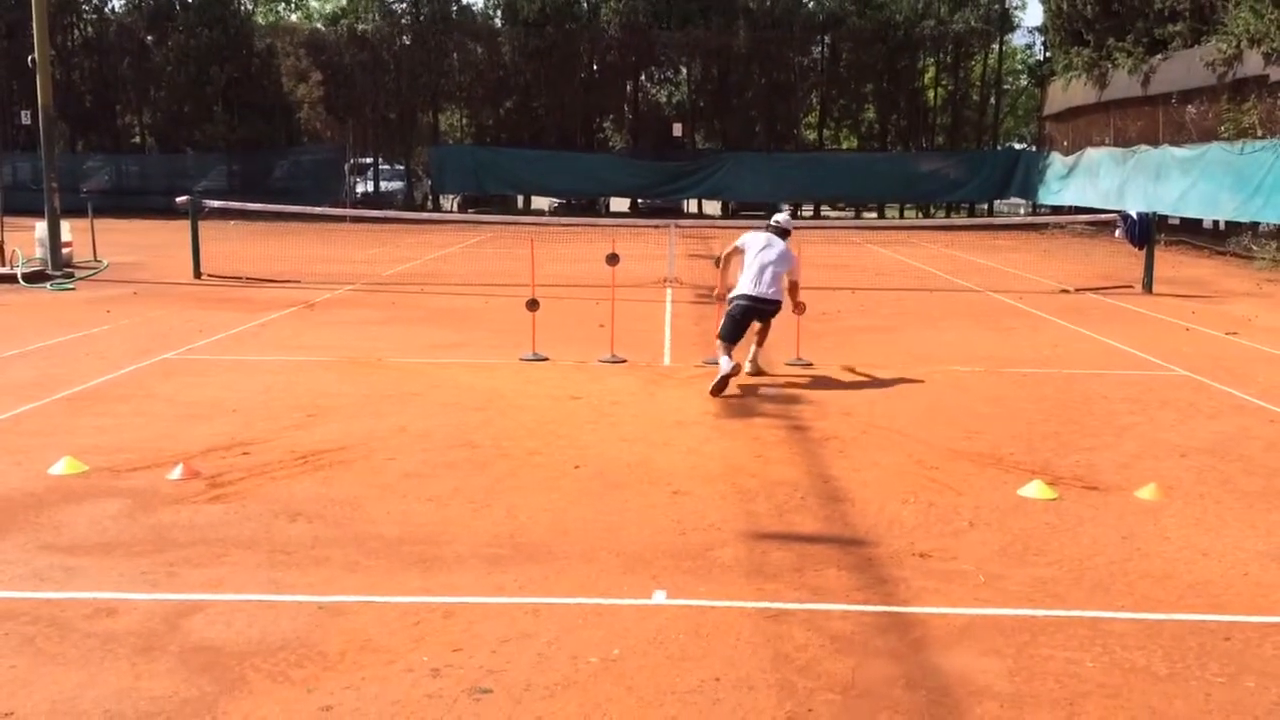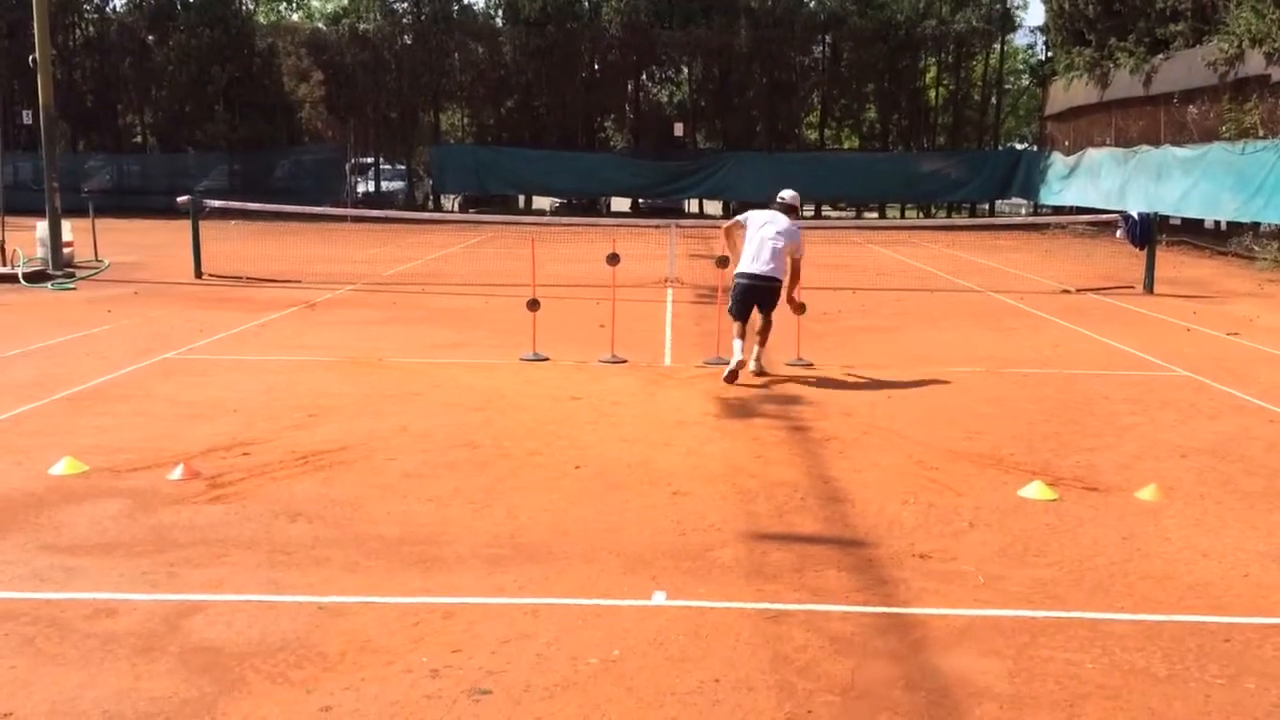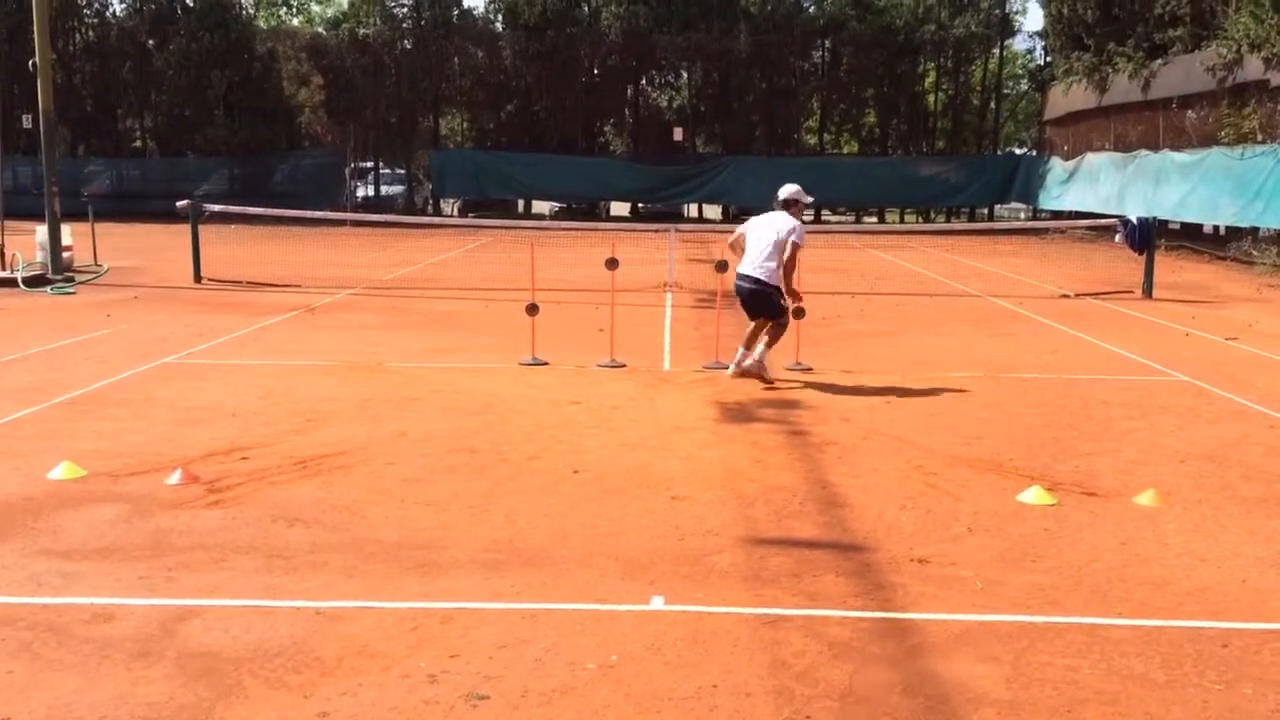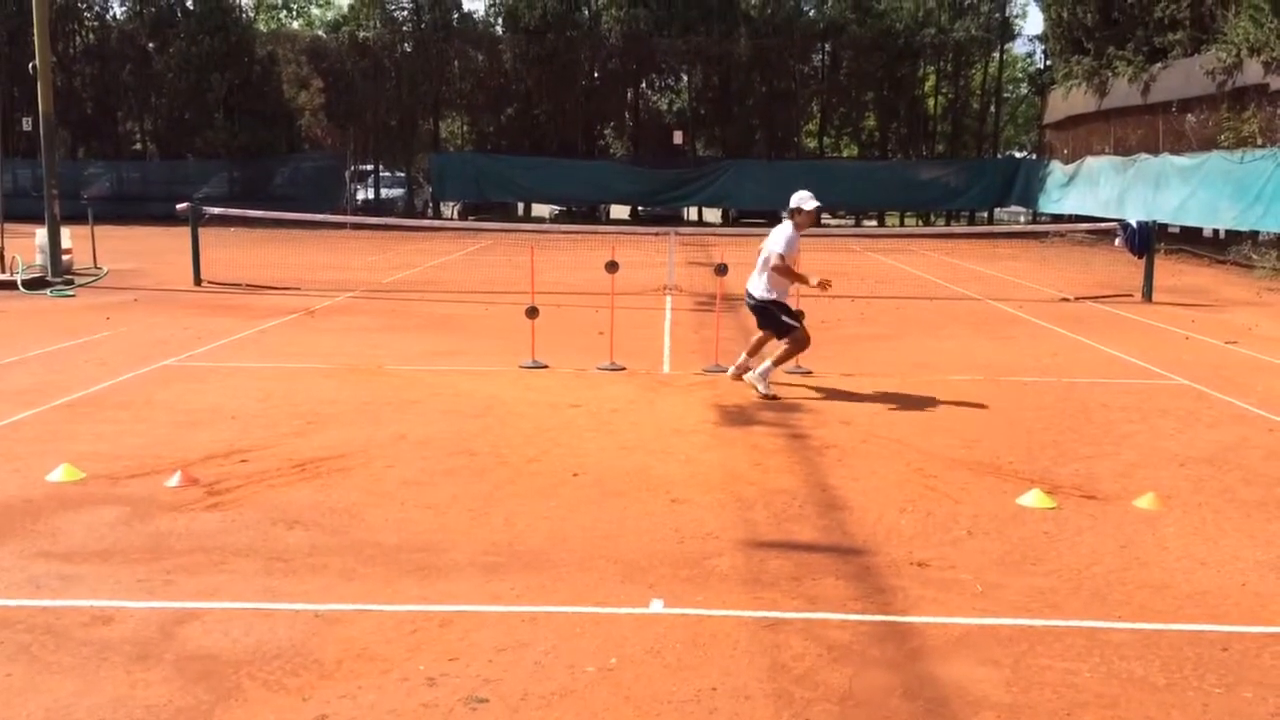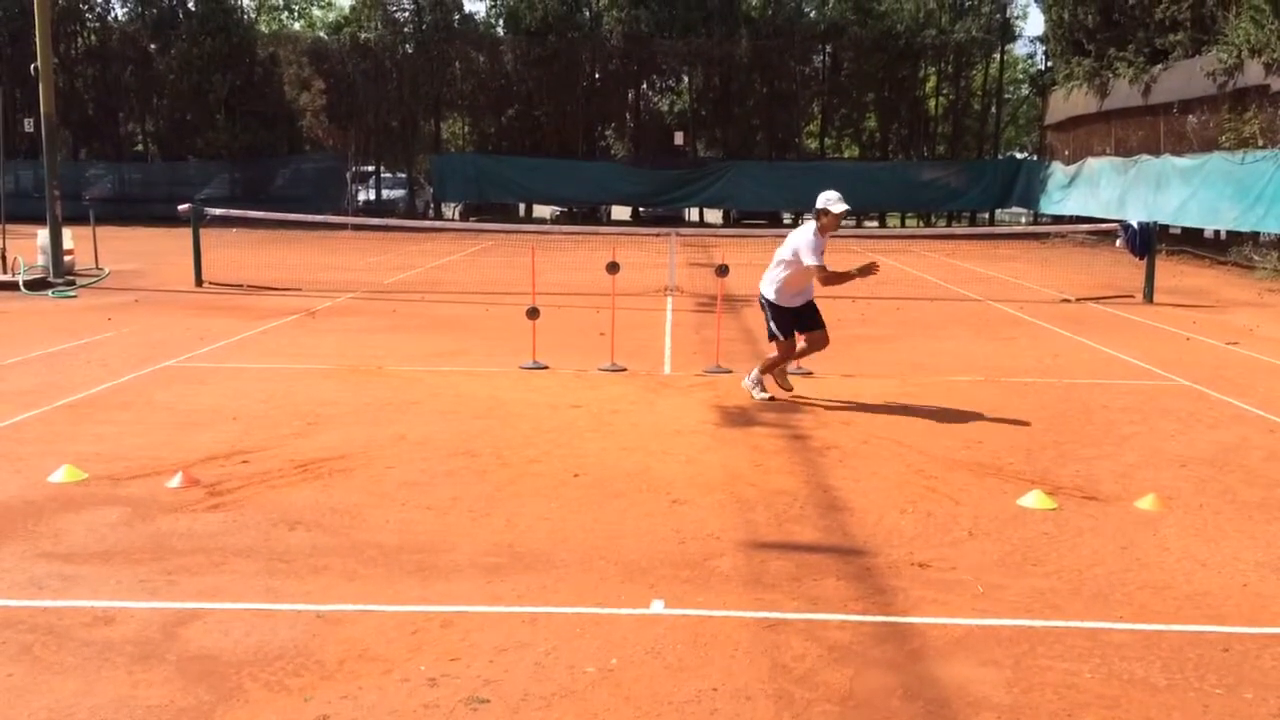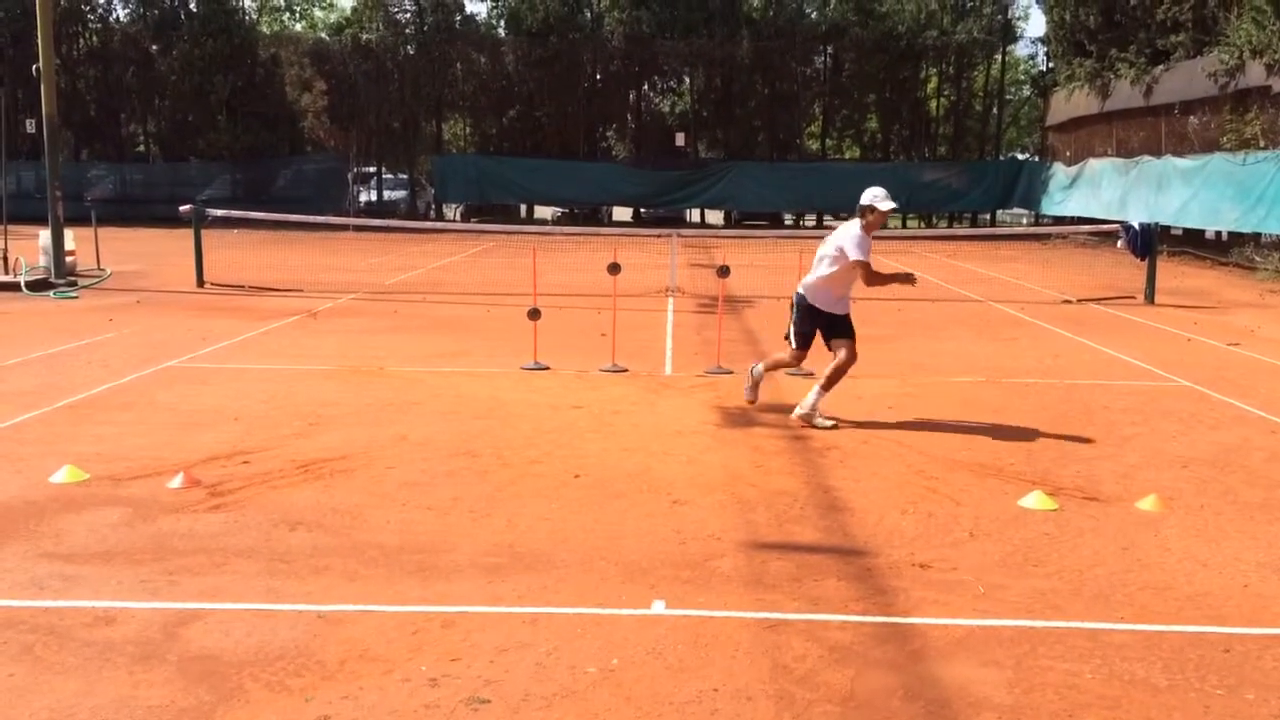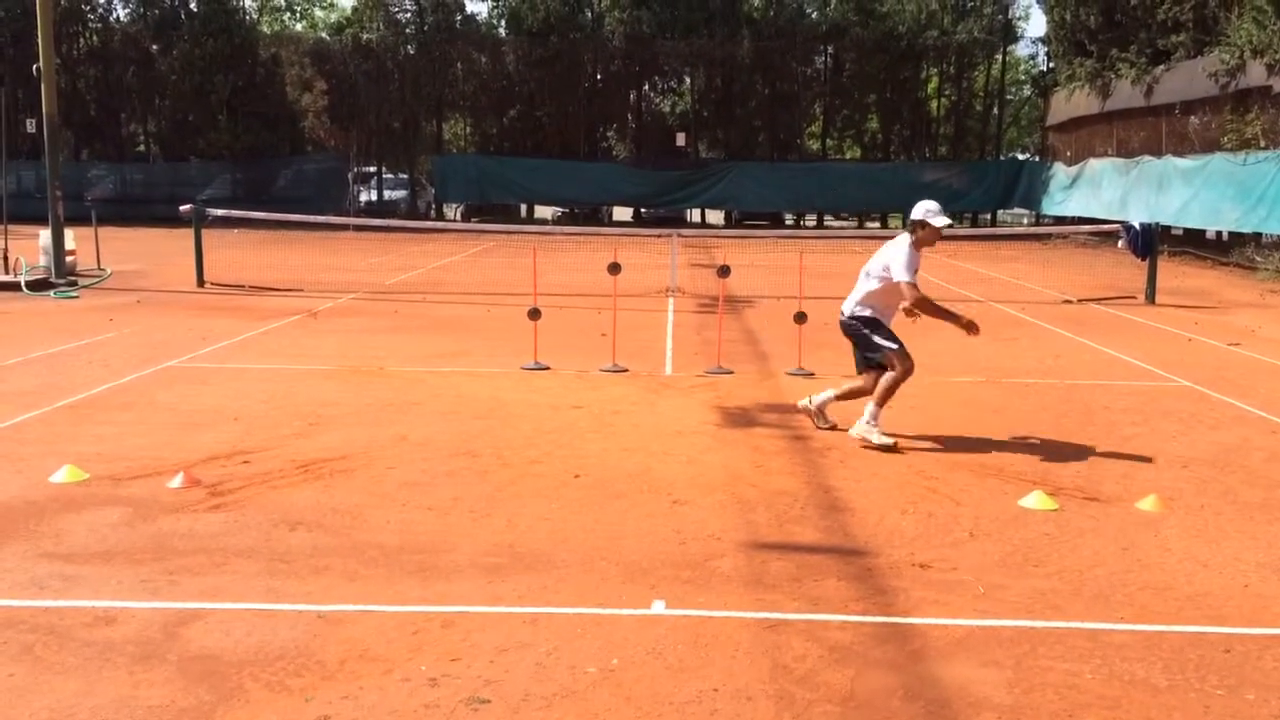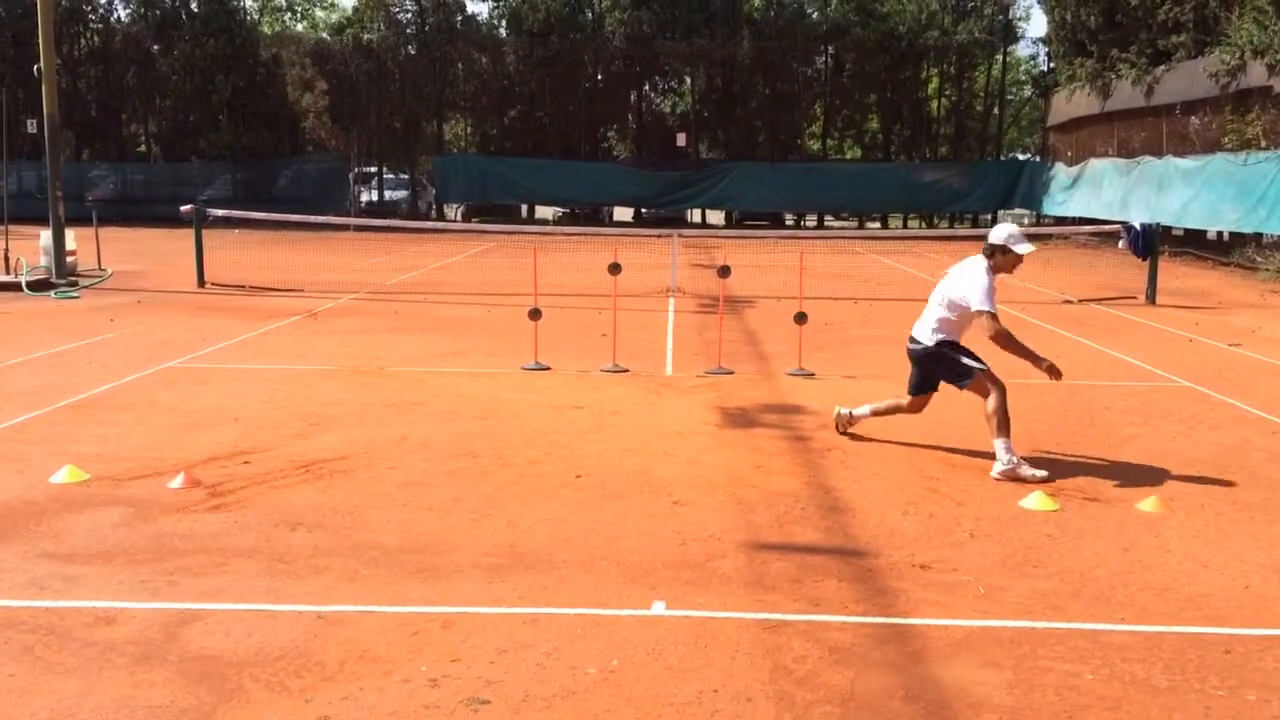
dt=0.2s
person 1, frame 1
left shoulder: (752, 236)
right shoulder: (789, 255)
left elbow: (725, 256)
right elbow: (793, 288)
left wrist: (721, 287)
right wrist: (795, 302)
left hip: (743, 298)
right hip: (772, 301)
left knee: (723, 345)
right knee: (764, 319)
left ankle: (727, 366)
right ankle: (752, 362)
person 1, frame 2
left shoulder: (755, 214)
right shoulder: (795, 232)
left elbow: (727, 229)
right elbow: (795, 271)
left wrist: (736, 255)
right wrist: (790, 295)
left hip: (745, 276)
right hip: (771, 280)
left knee: (739, 321)
right knee: (765, 317)
left ankle: (738, 356)
right ankle: (756, 361)
person 1, frame 3
left shoulder: (759, 219)
right shoulder: (794, 225)
left elbow: (732, 242)
right elbow: (789, 259)
right wrist: (789, 288)
left hip: (742, 279)
right hip: (763, 283)
left knee: (760, 321)
right knee: (780, 321)
left ankle: (738, 364)
right ankle: (757, 360)
person 1, frame 4
left shoulder: (784, 230)
right shoulder: (787, 234)
left elbow: (762, 249)
right elbow: (776, 265)
right wrist: (808, 280)
left hip: (757, 292)
right hip: (766, 298)
left knee: (768, 332)
right knee: (801, 340)
left ankle: (739, 367)
right ankle: (759, 374)
person 1, frame 5
left shoulder: (820, 233)
right shoulder: (808, 239)
right elbow: (823, 278)
right wrist: (856, 273)
left hip: (799, 296)
right hip: (775, 298)
left knee: (820, 340)
right knee: (785, 351)
left ankle: (779, 366)
right ankle: (753, 380)
person 1, frame 6
left shoulder: (861, 233)
right shoulder: (854, 235)
left elbow: (827, 243)
right elbow: (868, 278)
right wrist: (897, 278)
left hip: (837, 306)
right hip: (810, 302)
left knee: (846, 357)
right knee: (795, 358)
left ankle: (808, 408)
right ankle: (758, 371)
person 1, frame 7
left shoulder: (911, 248)
right shoulder: (902, 252)
right elbow: (915, 299)
left wrist: (899, 304)
right wrist: (957, 319)
left hip: (875, 319)
right hip: (859, 318)
left knee: (872, 386)
right knee: (904, 366)
left ankle: (815, 403)
right ankle: (867, 424)
person 1, frame 8
left shoulder: (974, 264)
right shoulder: (980, 279)
right elbow: (994, 332)
right wrist: (1036, 360)
left hip: (925, 343)
right hip: (935, 344)
left knee: (913, 403)
right knee: (995, 389)
left ankle: (849, 415)
right ankle: (1006, 461)
